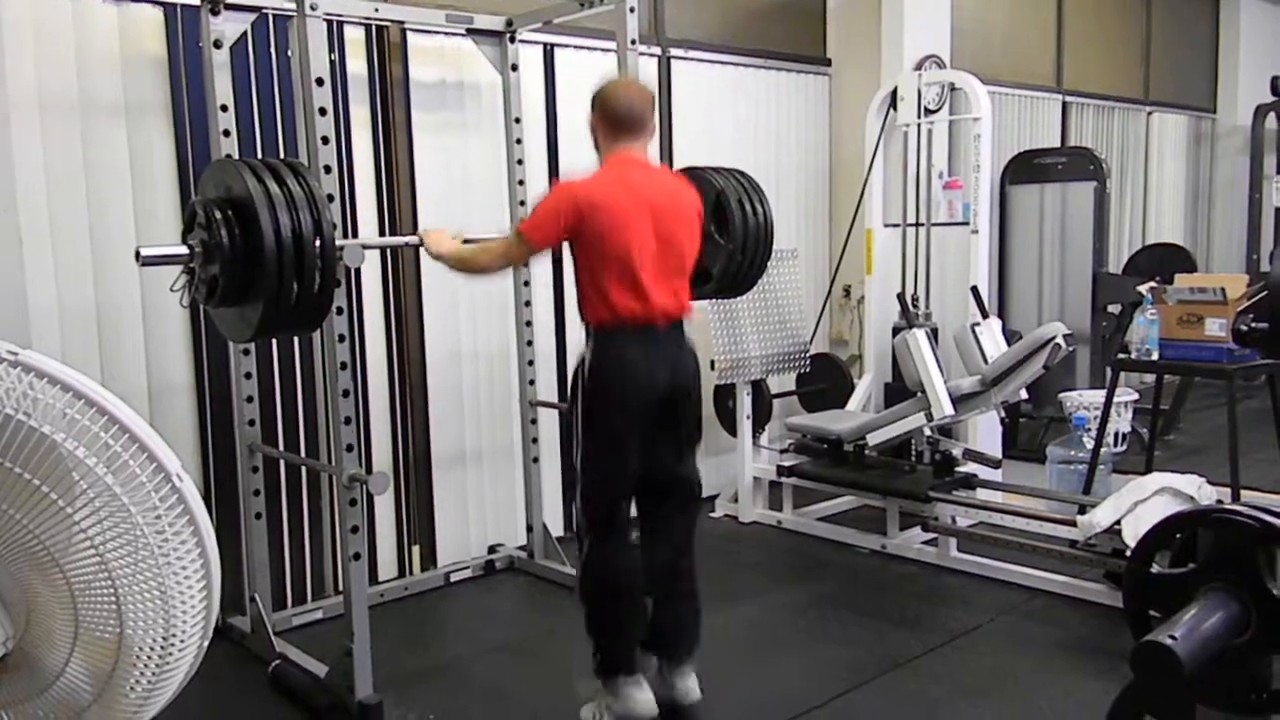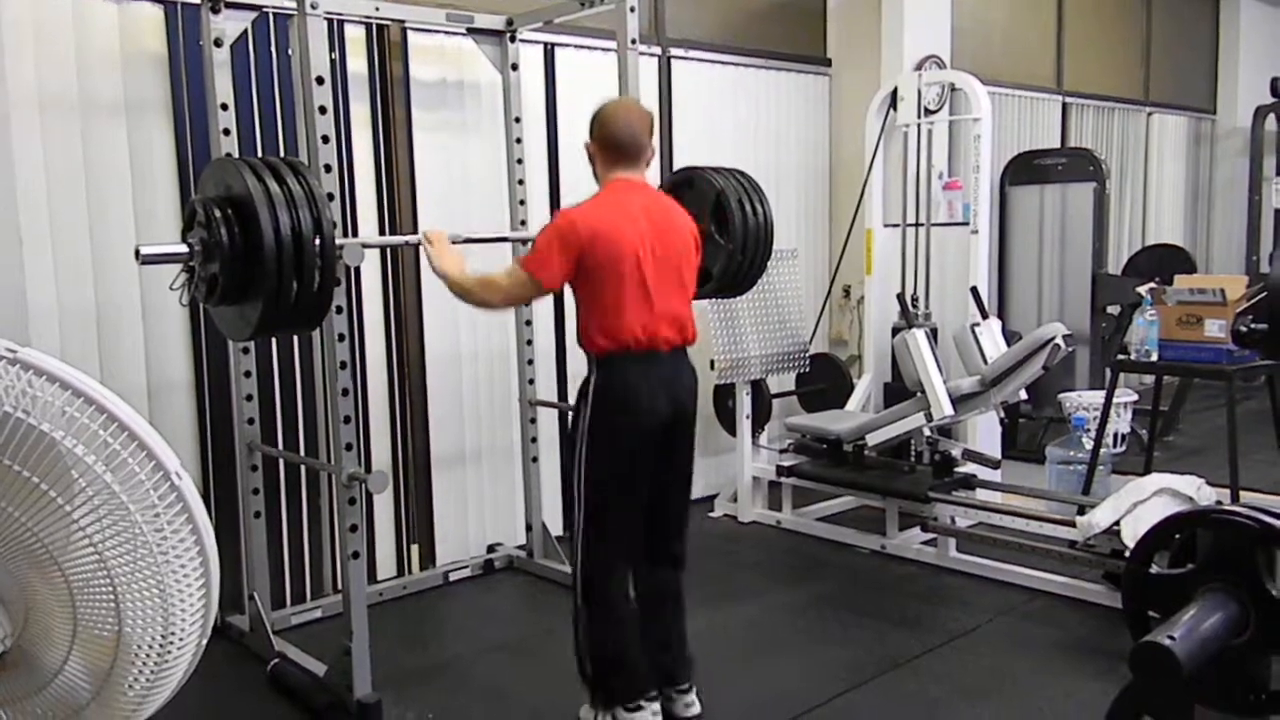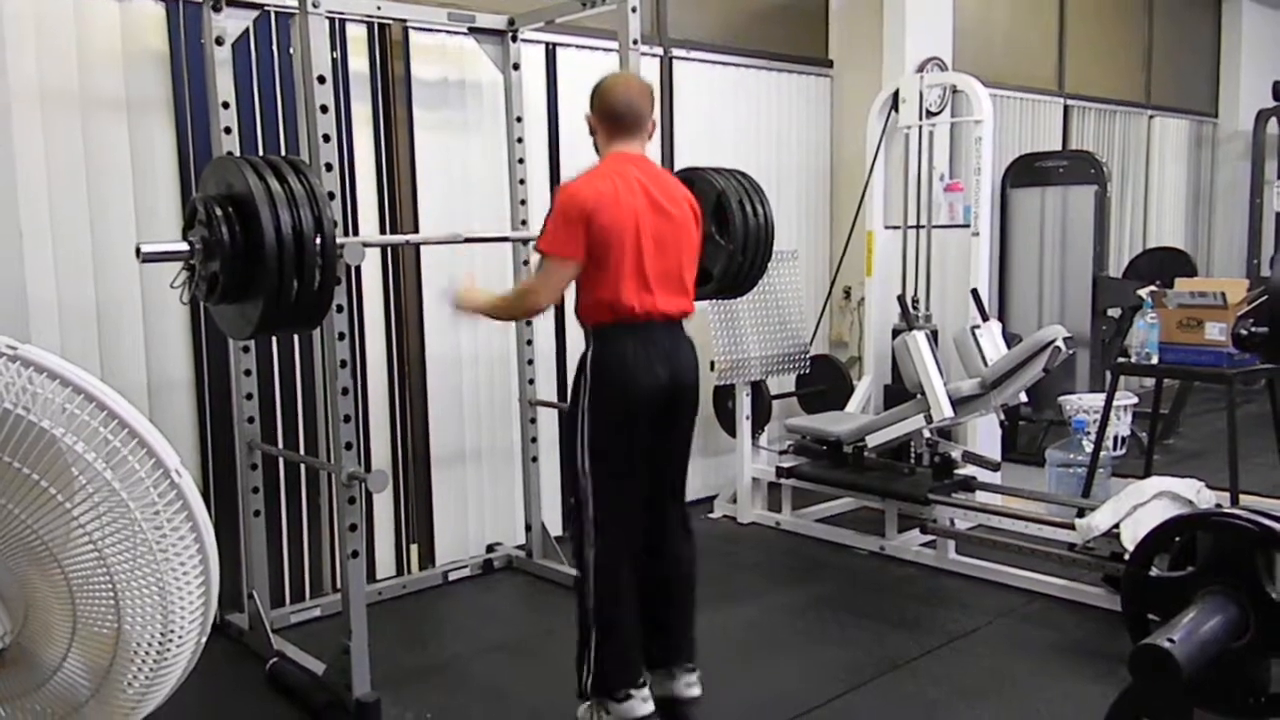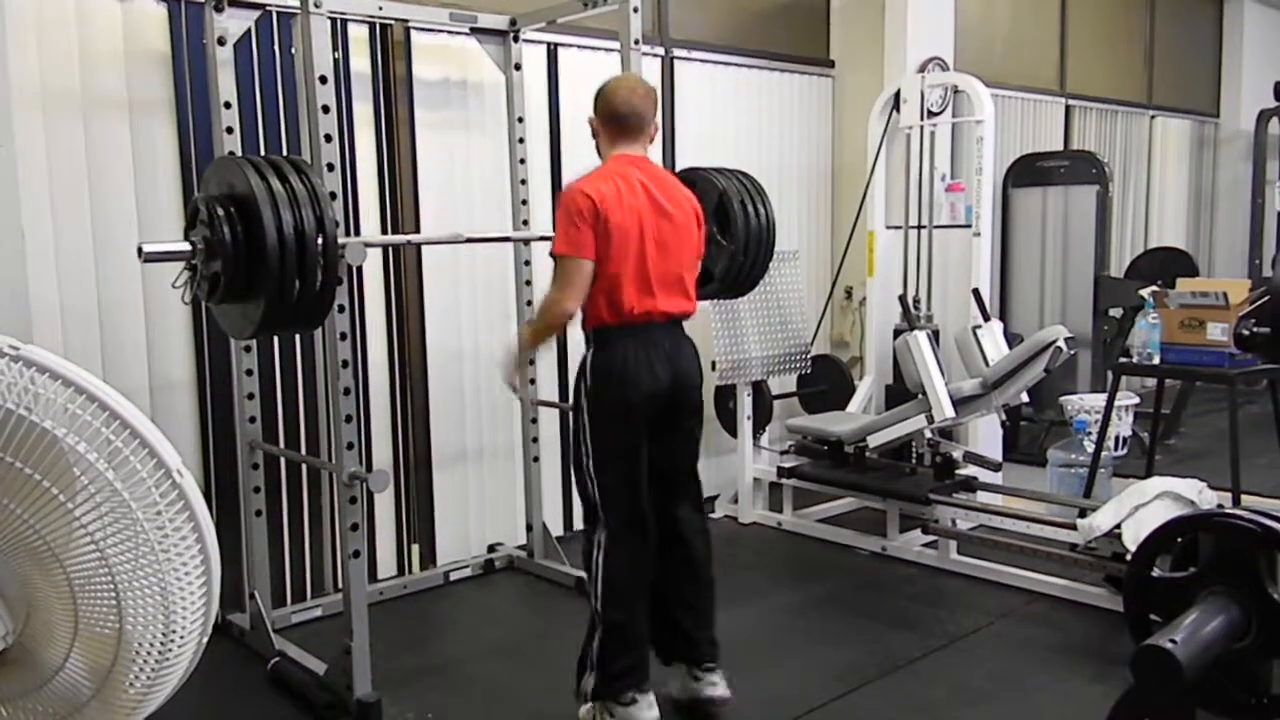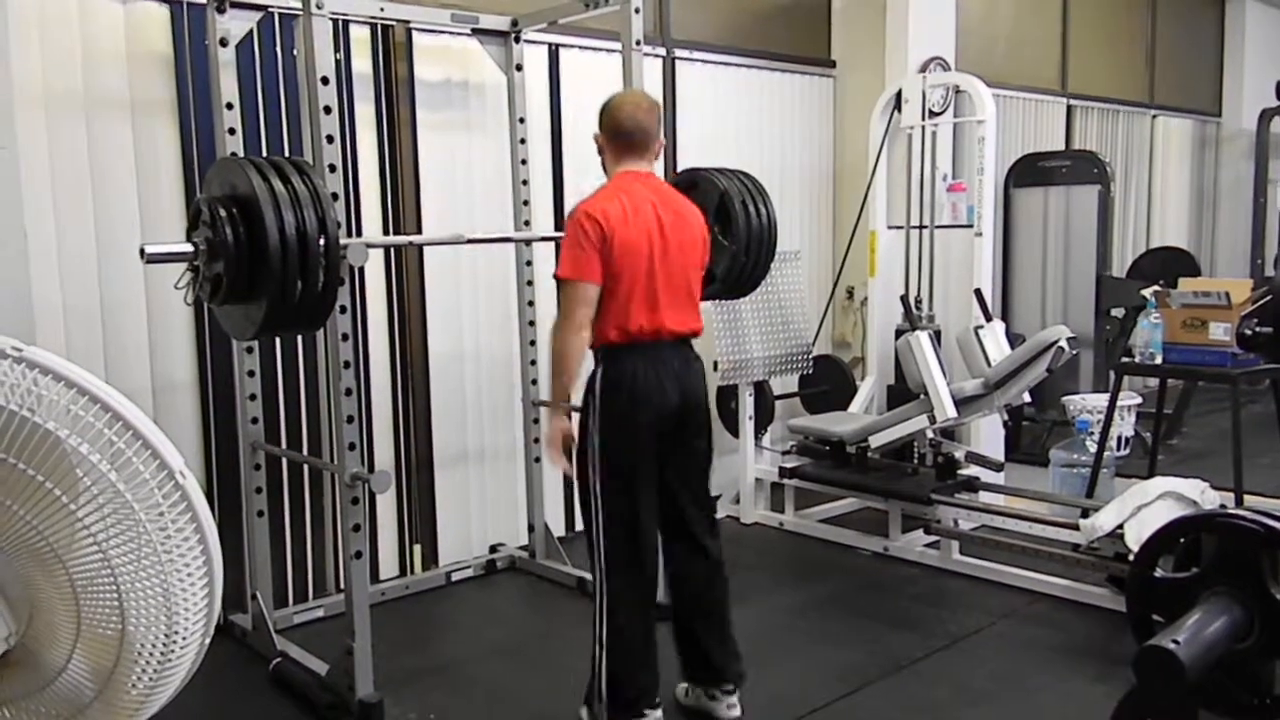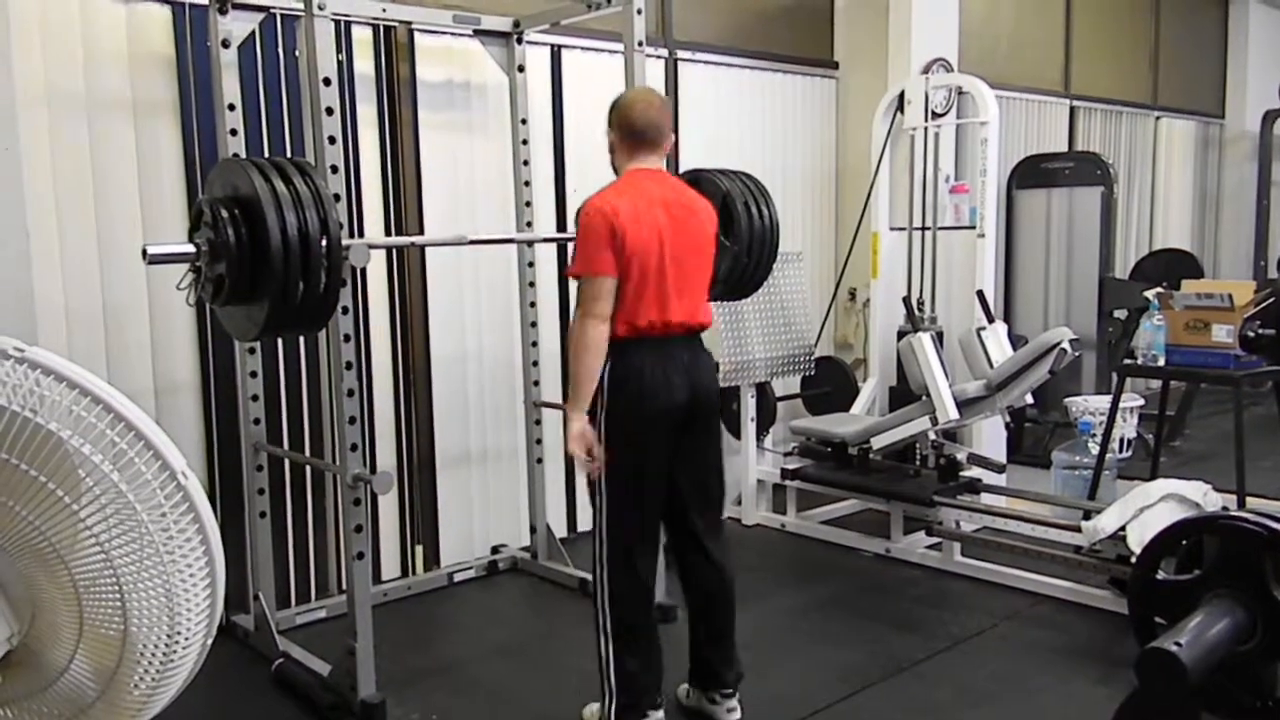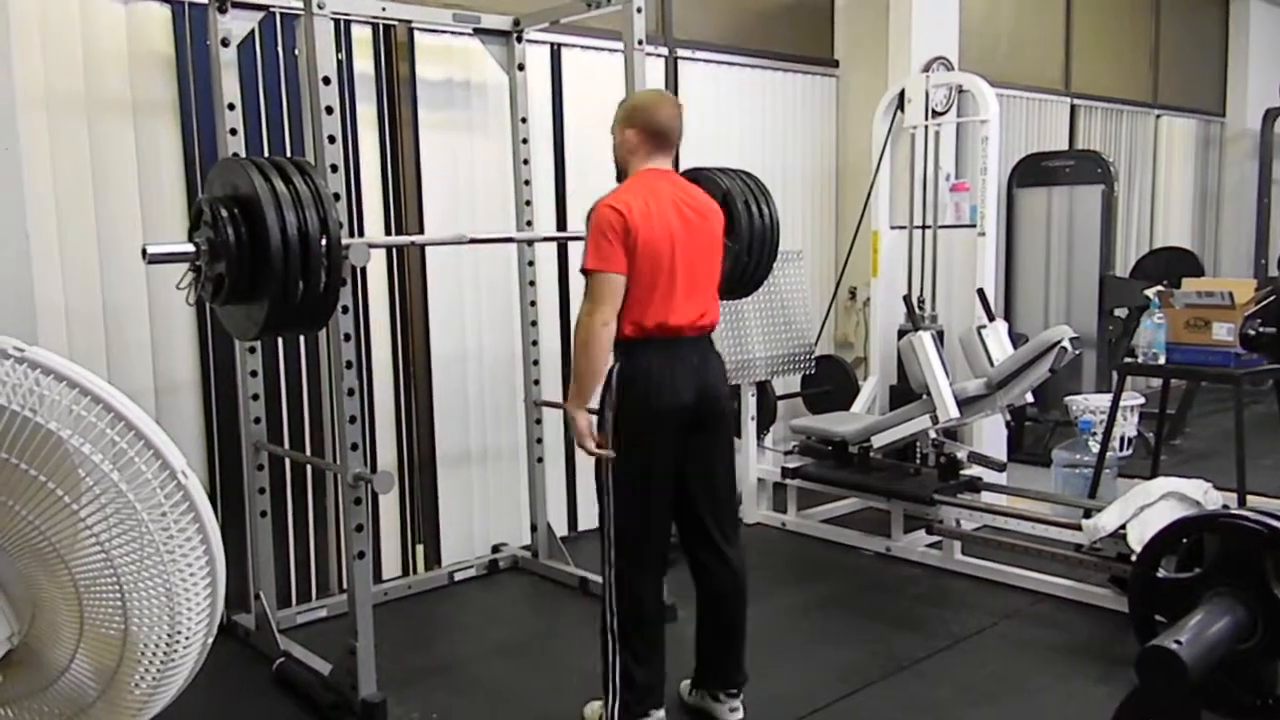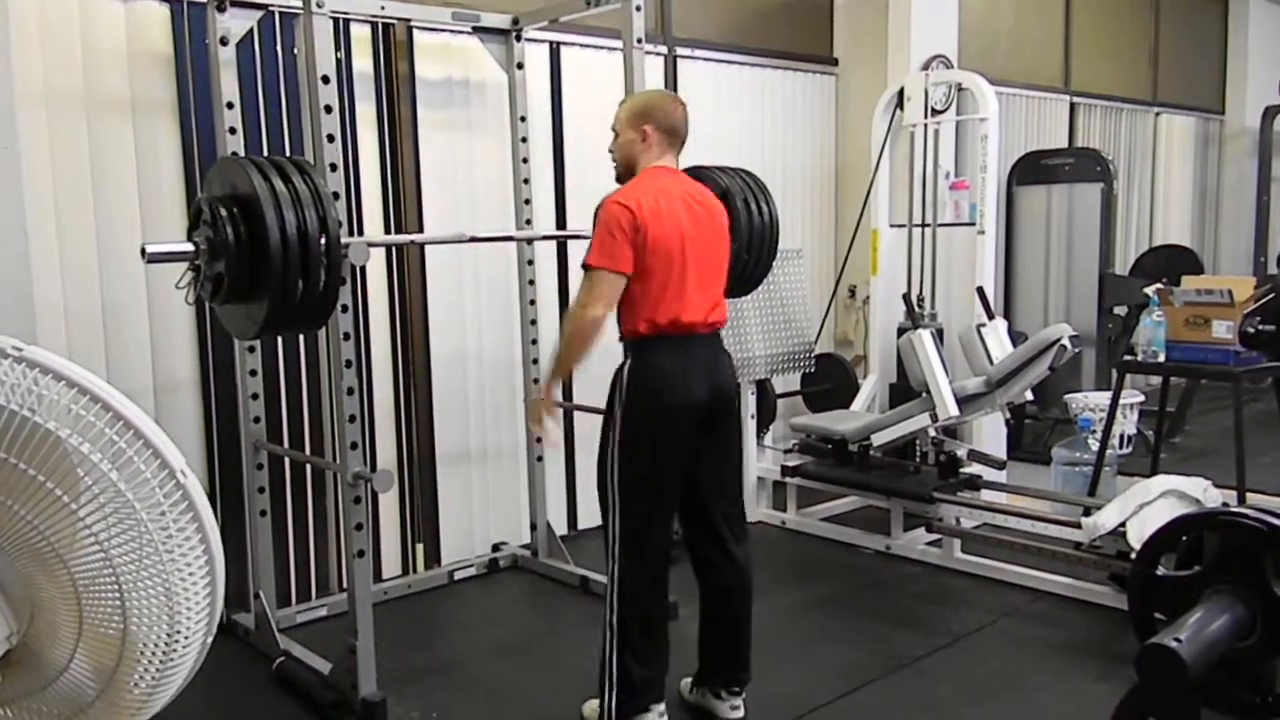
dt=0.1s
person 1, frame 1
left shoulder: (581, 196)
right shoulder: (686, 196)
left elbow: (499, 258)
left wrist: (446, 250)
left hip: (619, 361)
right hip: (678, 358)
left knee: (603, 527)
right knee: (673, 511)
right ankle: (675, 662)
person 1, frame 2
left shoulder: (581, 223)
right shoulder: (682, 220)
left elbow: (504, 294)
left wrist: (449, 269)
left hip: (621, 388)
right hip: (678, 380)
left knee: (605, 551)
right knee: (662, 546)
person 1, frame 3
left shoulder: (582, 194)
right shoulder: (682, 196)
left elbow: (541, 296)
left wrist: (478, 303)
left hip: (617, 359)
right hip: (677, 354)
left knee: (607, 530)
right knee: (665, 518)
right ankle: (676, 665)
person 1, frame 4
left shoulder: (586, 195)
right shoulder: (684, 199)
left elbow: (568, 298)
left wrist: (524, 351)
left hip: (618, 361)
right hip: (678, 355)
left knee: (617, 529)
right knee: (680, 517)
right ankle: (702, 667)
person 1, frame 5
left shoulder: (593, 215)
right shoulder: (690, 214)
left elbow: (577, 323)
left wrist: (558, 412)
left hip: (627, 381)
right hip: (685, 372)
left knee: (623, 550)
right knee: (694, 537)
person 1, frame 6
left shoulder: (605, 209)
right shoulder: (701, 208)
left elbow: (594, 318)
left wrist: (577, 412)
left hip: (636, 376)
right hip: (696, 369)
left knee: (628, 549)
right knee: (702, 537)
person 1, frame 7
left shoulder: (617, 209)
right shoulder: (708, 208)
left elbow: (601, 316)
left wrist: (579, 405)
left hip: (646, 376)
right hip: (706, 369)
left knee: (635, 549)
right knee: (715, 538)
person 1, frame 8
left shoulder: (627, 205)
right shoulder: (711, 204)
left elbow: (594, 310)
left wrist: (553, 383)
left hip: (657, 373)
right hip: (714, 366)
left knee: (636, 546)
right knee: (720, 536)
